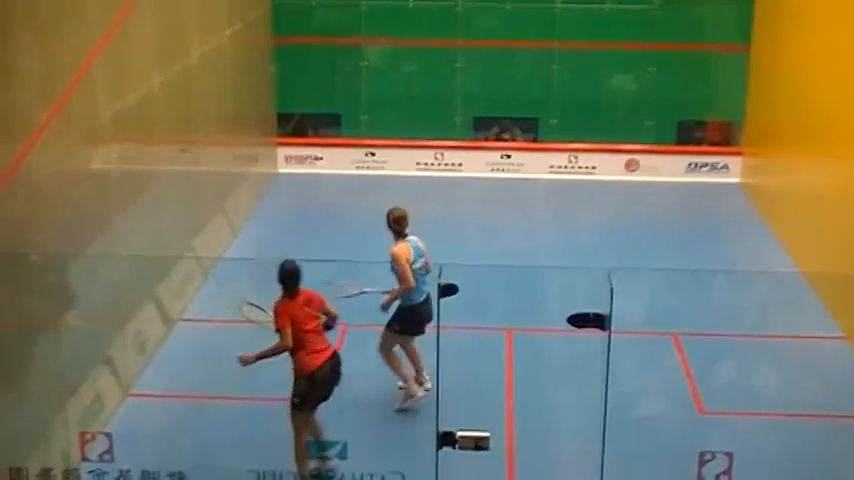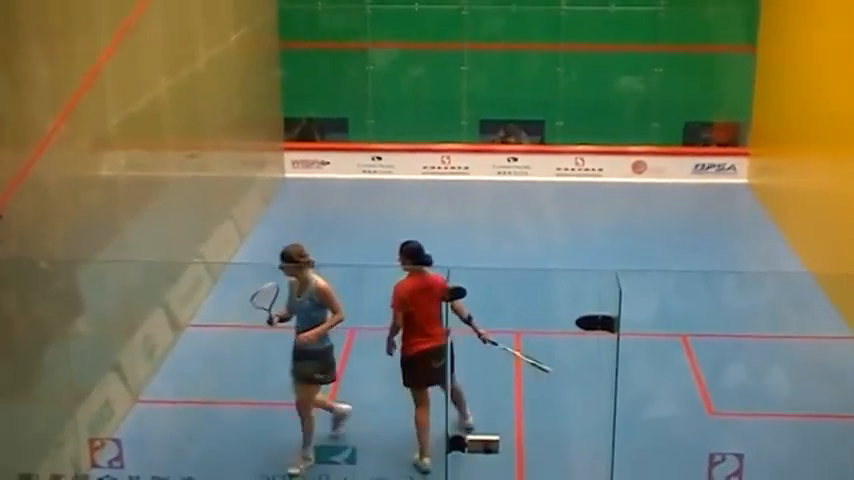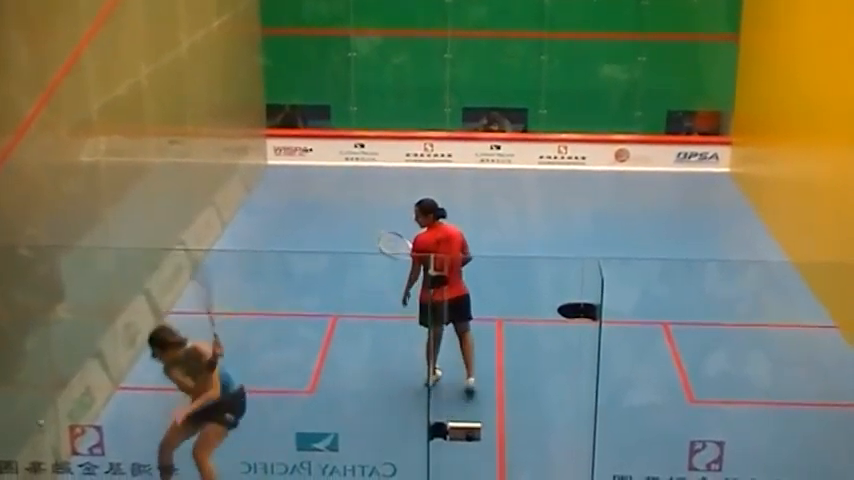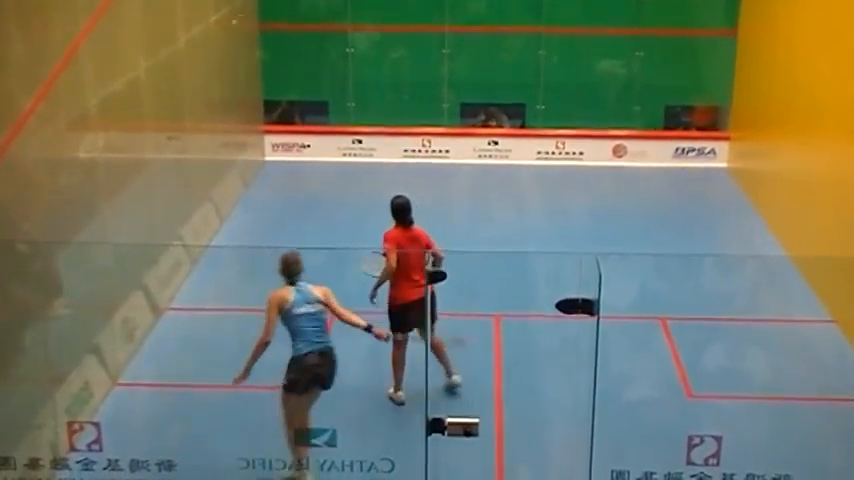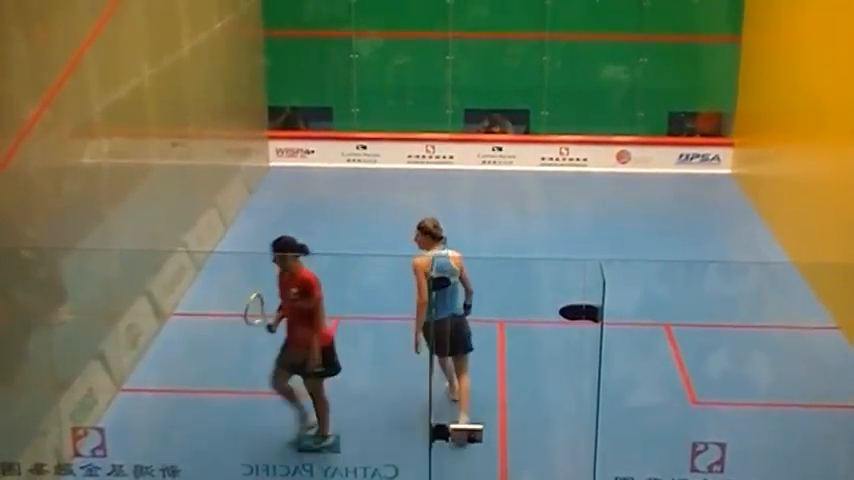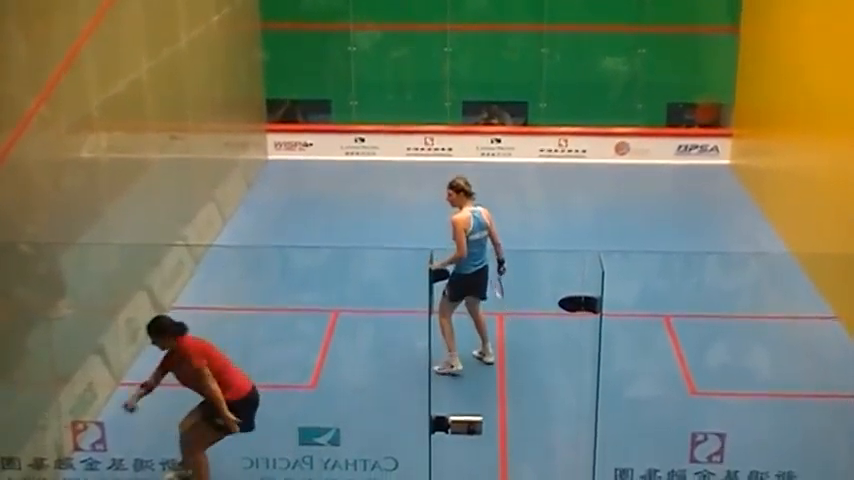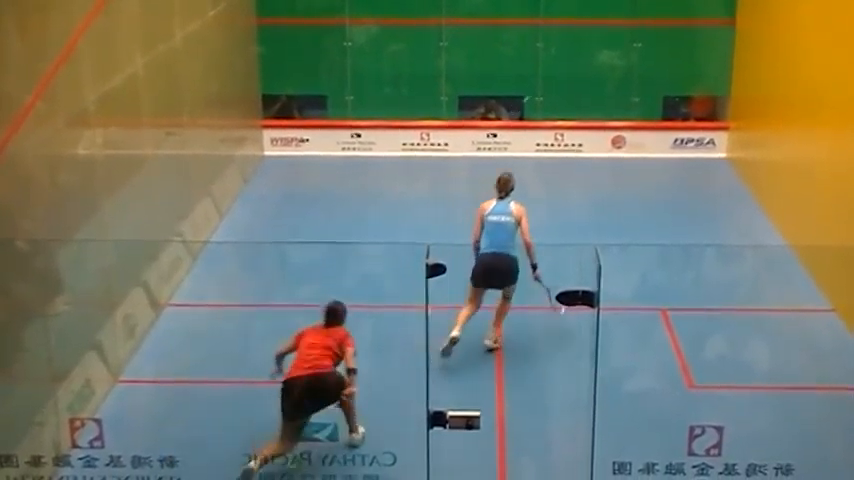
dt=0.7s
person 1, frame 1
left shoulder: (281, 307)
right shoulder: (311, 296)
left elbow: (286, 344)
right elbow: (333, 317)
left wrist: (255, 357)
left hip: (310, 370)
right hip: (330, 359)
left knee: (300, 427)
right knee: (304, 418)
right ankle: (324, 461)
person 1, frame 2
left shoulder: (401, 288)
right shoulder: (439, 281)
left elbow: (398, 324)
right elbow: (458, 309)
left wrist: (390, 340)
right wrist: (475, 328)
left hip: (415, 352)
right hip: (441, 345)
left knee: (421, 405)
right knee: (450, 383)
left ankle: (423, 457)
right ankle: (465, 418)
person 1, frame 3
left shoulder: (421, 240)
right shoulder: (456, 232)
left elbow: (415, 273)
right elbow: (467, 257)
left wrist: (406, 292)
left hip: (432, 298)
right hip: (458, 294)
left knee: (434, 334)
right knee: (464, 334)
left ankle: (431, 374)
right ankle: (470, 377)
person 1, frame 4
left shoulder: (391, 236)
right shoulder: (420, 234)
left elbow: (390, 266)
right elbow: (439, 258)
left wrist: (375, 288)
left hip: (403, 300)
right hip: (425, 295)
left knee: (399, 343)
right knee: (431, 337)
left ankle: (397, 391)
right ankle: (452, 375)
person 1, frame 5
left shoulder: (307, 279)
right shoulder: (283, 275)
left elbow: (319, 315)
left wrist: (315, 349)
right wrist: (276, 320)
left hip: (314, 344)
right hip: (294, 341)
left knee: (314, 390)
right knee: (278, 383)
left ankle: (324, 434)
right ankle: (307, 419)
person 1, frame 6
left shoulder: (189, 349)
right shoulder: (171, 356)
left elbow: (209, 382)
right elbow: (153, 380)
left wrist: (225, 414)
right wrist: (135, 397)
left hip: (239, 400)
right hip: (234, 396)
left knee: (194, 448)
right knee: (186, 429)
person 1, frame 7
left shoulder: (307, 332)
right shoulder: (344, 335)
left elbow: (280, 353)
right elbow: (349, 360)
left wrist: (278, 367)
right wrist: (352, 385)
left hip: (292, 383)
right hip: (322, 380)
left knee: (286, 441)
right knee: (345, 388)
left ankle: (257, 463)
right ankle: (354, 434)
person 2, frame 1
left shoulder: (397, 251)
right shoulder: (415, 241)
left elbow: (409, 284)
right elbow: (426, 270)
left wrist: (389, 299)
left hip: (410, 307)
right hip: (423, 301)
left knee: (385, 348)
right knee: (405, 342)
left ankle: (413, 390)
right ankle: (421, 380)
person 2, frame 2
left shoulder: (319, 287)
right shoulder: (292, 284)
left elbow: (338, 315)
left wrist: (315, 332)
right wrist: (279, 317)
left hip: (319, 352)
right hip: (301, 349)
left knee: (303, 407)
right knee: (304, 402)
left ankle: (306, 454)
right ankle: (340, 411)
person 2, frame 3
left shoulder: (199, 352)
right shoulder: (171, 369)
left elbow: (214, 392)
right elbow: (194, 392)
left wrist: (187, 410)
right wrist: (208, 369)
left hip: (231, 398)
right hip: (203, 398)
left knee: (199, 453)
right knee: (165, 447)
person 2, frame 4
left shoulder: (278, 297)
right shoulder: (320, 291)
left elbow: (266, 338)
right elbow: (344, 315)
left wrist: (246, 370)
right wrist: (371, 329)
left hip: (303, 361)
right hip: (327, 357)
left knee: (293, 423)
right knee: (302, 414)
person 2, frame 5
left shoulder: (420, 262)
right shoulder: (456, 257)
left elbow: (423, 300)
right elbow: (469, 289)
left wrist: (417, 331)
right wrist: (467, 306)
left hip: (434, 323)
right hip: (457, 321)
left knee: (441, 356)
right knee: (462, 373)
left ankle: (452, 390)
right ankle: (463, 419)
person 2, frame 6
left shoulder: (459, 219)
right shoulder: (485, 213)
left elbow: (462, 253)
right elbow: (497, 244)
left wrist: (442, 264)
right wrist: (501, 262)
left hip: (464, 276)
right hip: (482, 273)
left knee: (444, 315)
right knee: (474, 311)
left ankle: (453, 362)
right ankle: (487, 352)
person 2, frame 7
left shoulder: (484, 207)
right shoulder: (519, 209)
left elbow: (475, 241)
right elbow: (527, 241)
left wrist: (478, 260)
right wrist: (534, 266)
left hip: (485, 260)
right hip: (507, 261)
left knee: (472, 304)
right knee: (507, 297)
left ankle: (455, 332)
right ankle: (493, 338)
